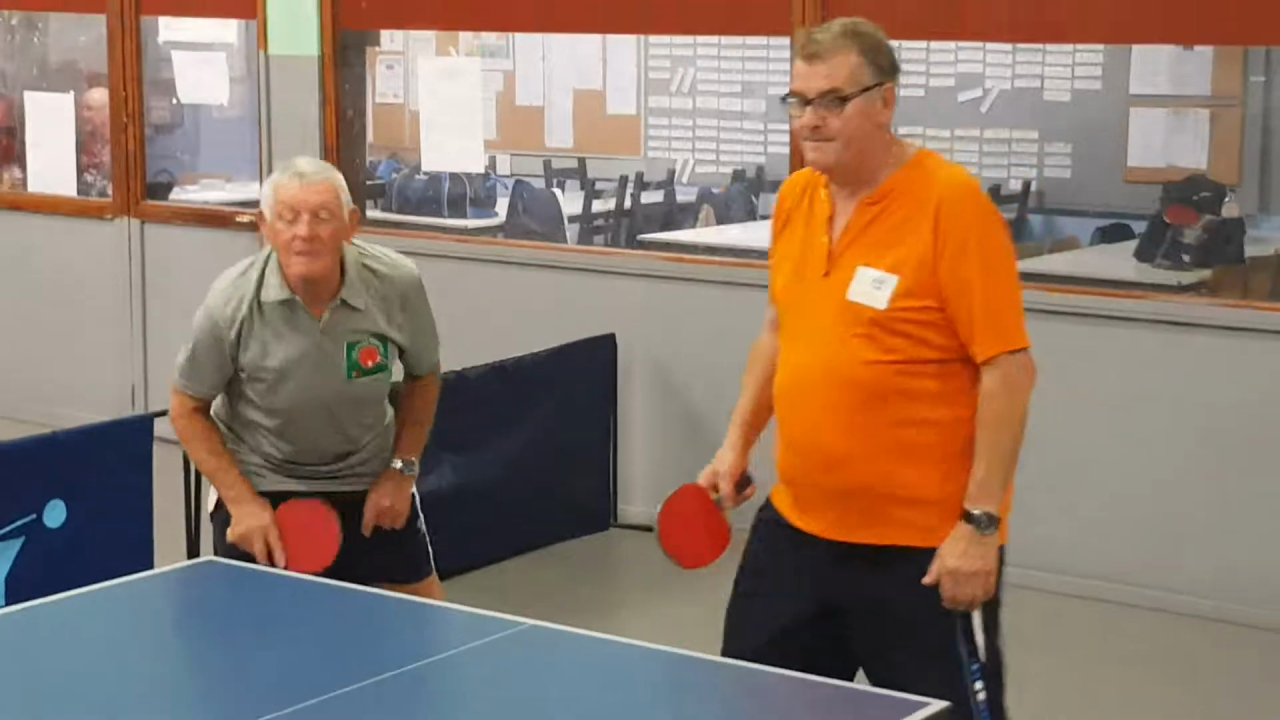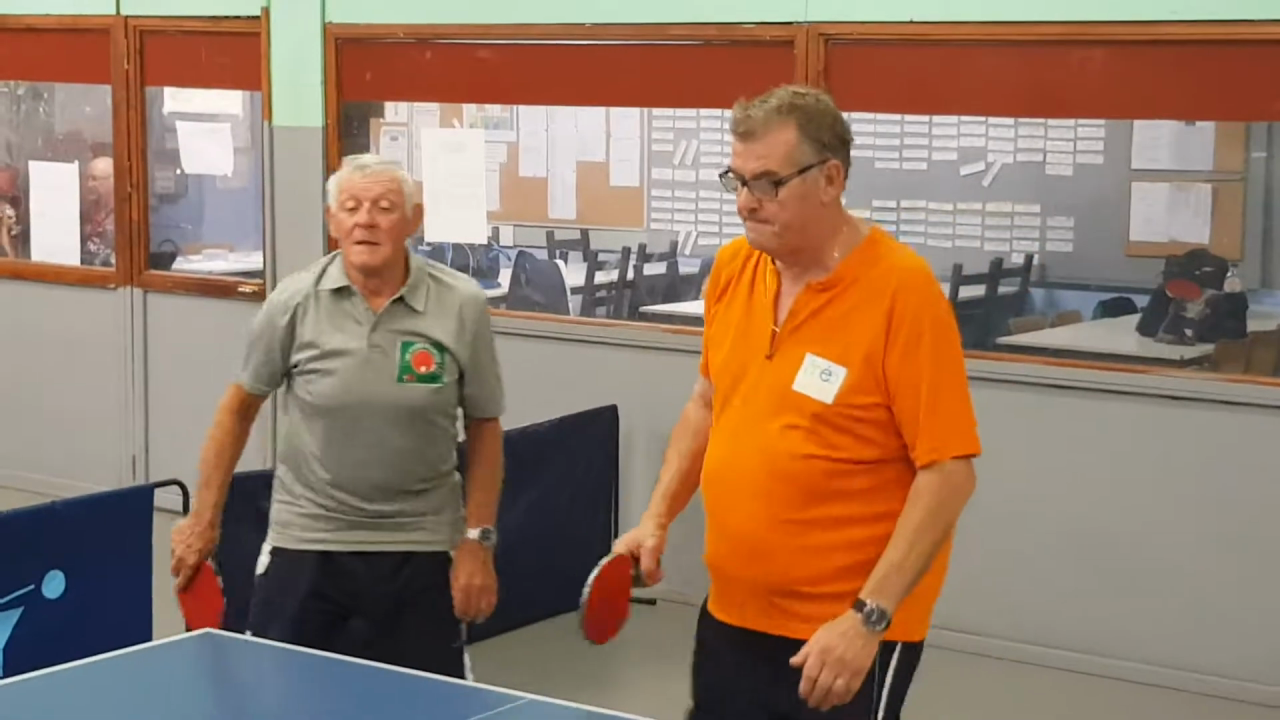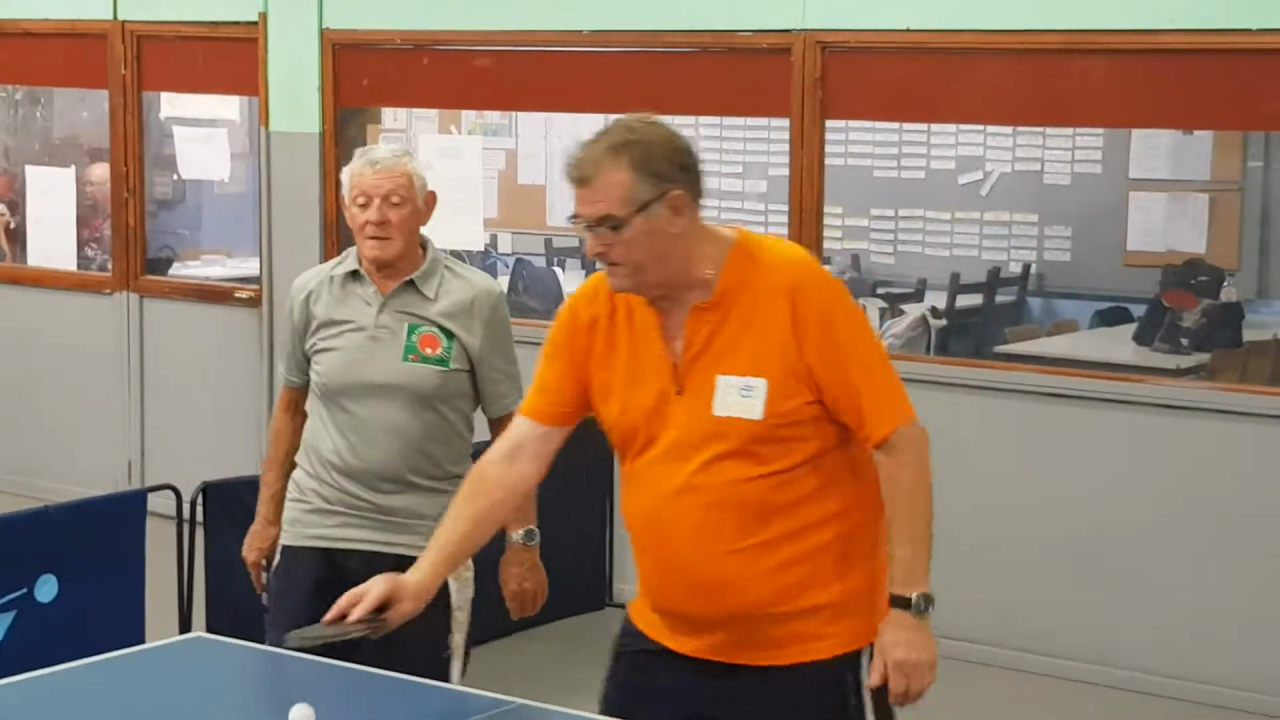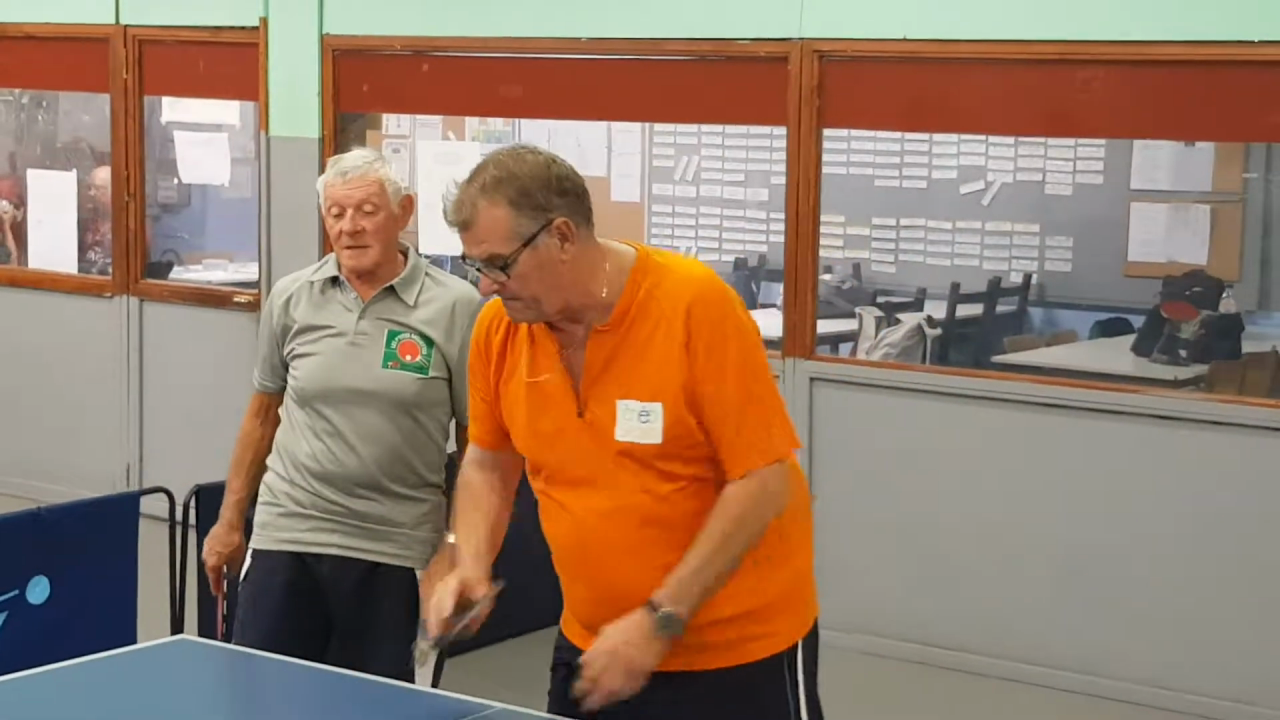
dt=0.5s
person 1, frame 1
left shoulder: (950, 203)
right shoulder: (793, 198)
left elbow: (1009, 373)
left wrist: (977, 525)
right wrist: (737, 443)
left hip: (921, 540)
right hip: (796, 524)
person 1, frame 2
left shoulder: (902, 289)
right shoulder: (731, 267)
left elbow: (950, 471)
left wrist: (867, 619)
right wrist: (657, 517)
left hip: (848, 628)
right hip: (731, 613)
person 1, frame 3
left shoulder: (794, 289)
right shoulder: (589, 311)
left elbow: (899, 445)
right elbow: (517, 455)
left wrist: (907, 605)
right wrist: (423, 576)
left hip: (810, 648)
right hip: (665, 641)
person 1, frame 4
left shoulder: (693, 307)
right shoulder: (497, 330)
left elbow: (762, 480)
right elbow: (488, 462)
left wrist: (659, 621)
right wrist: (471, 563)
left hip: (741, 648)
right hip: (600, 646)
person 2, frame 1
left shoulder: (396, 282)
right shoulder: (231, 302)
left elbow: (422, 376)
right elbow: (189, 409)
left wrist: (402, 470)
right wrist: (242, 502)
left hip: (367, 477)
right hip: (261, 482)
person 2, frame 2
left shoulder: (463, 306)
right shoulder: (292, 303)
left elbow: (484, 427)
right elbow: (238, 407)
left wrist: (478, 540)
right wrist: (204, 517)
left hip: (422, 548)
right hip: (306, 543)
person 2, frame 3
left shoulder: (475, 299)
right shoulder: (312, 293)
left elbow: (512, 427)
left wrist: (522, 540)
right wrist: (267, 515)
left hip: (424, 546)
right hip: (314, 537)
person 2, frame 4
left shoulder: (455, 306)
right shoulder: (290, 298)
right elbow: (263, 413)
right wrist: (230, 519)
left hip: (396, 556)
right hip: (285, 542)
